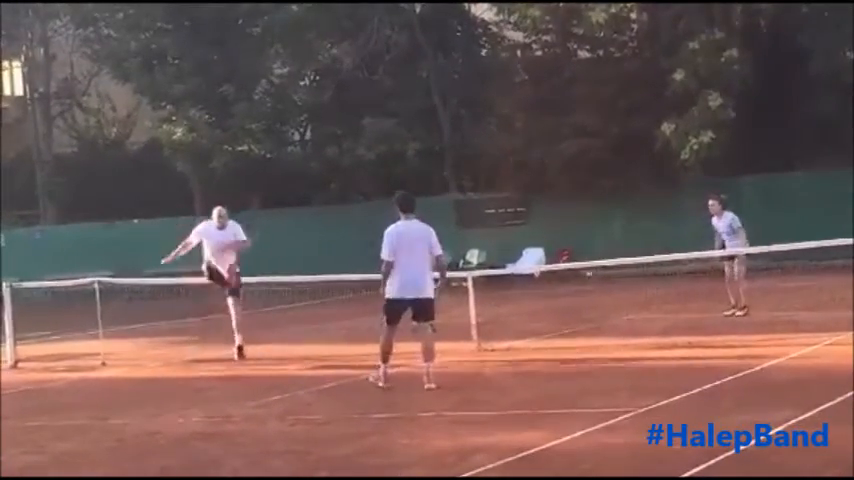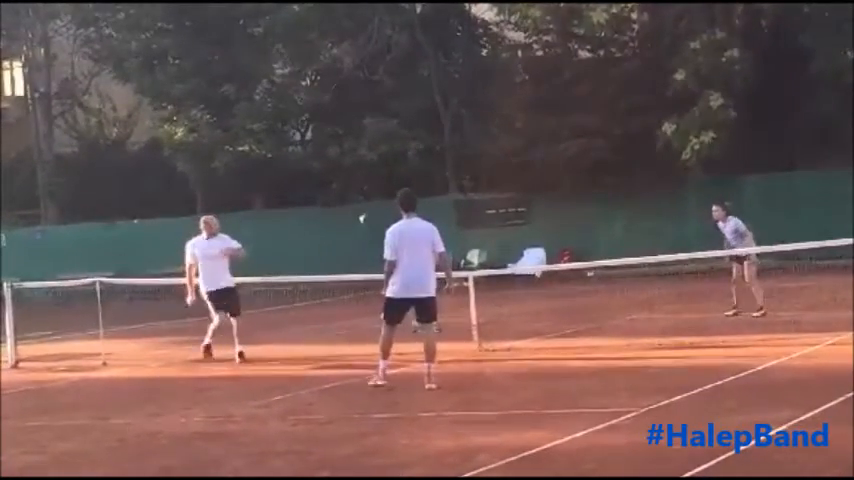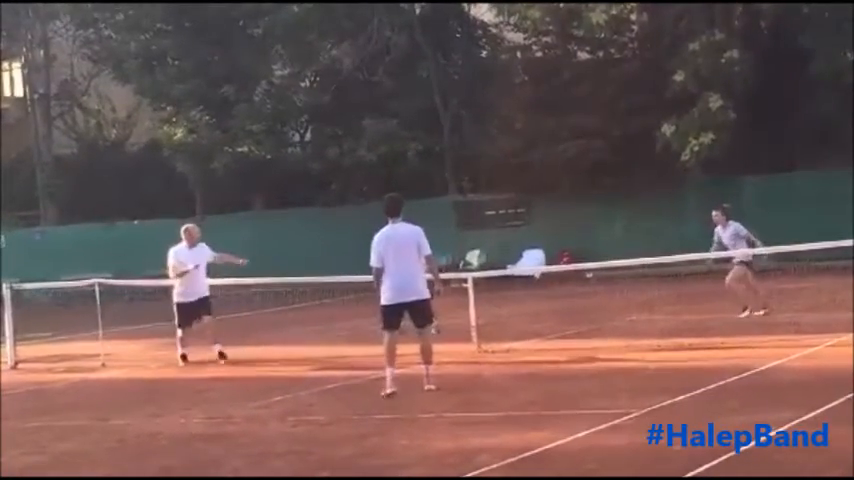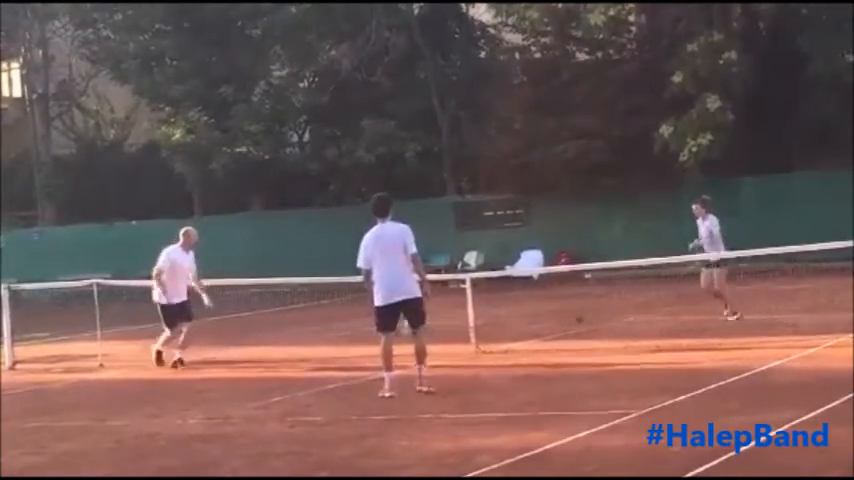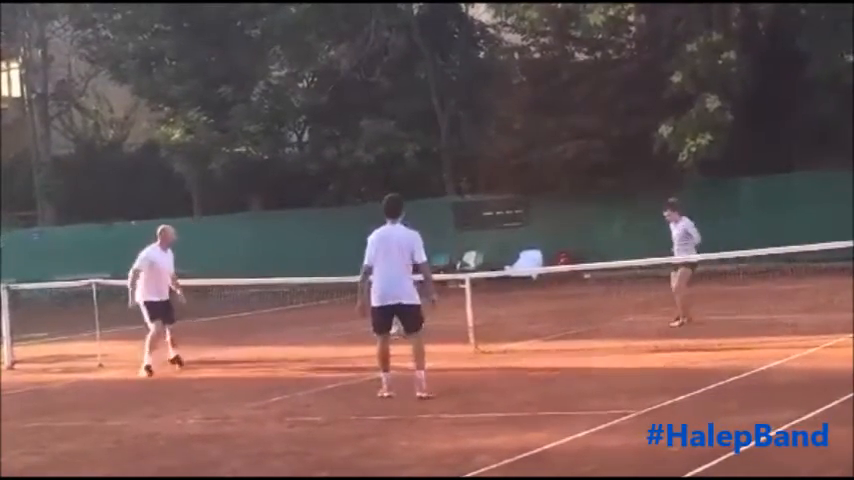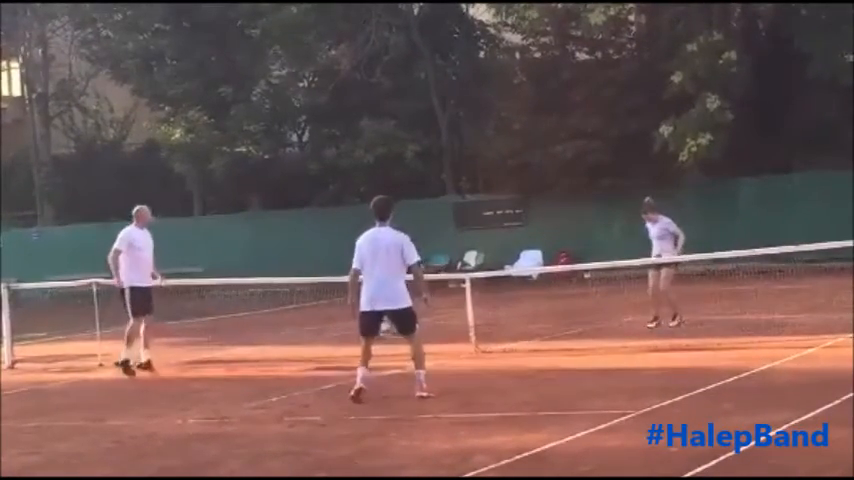
dt=0.3s
person 1, frame 1
left shoulder: (392, 231)
right shoulder: (427, 230)
left elbow: (388, 263)
right elbow: (439, 259)
left wrist: (383, 285)
right wrist: (442, 279)
left hip: (397, 290)
right hip: (423, 289)
left knee: (389, 330)
right knee: (425, 330)
left ankle: (382, 374)
right ankle: (428, 376)
person 1, frame 2
left shoulder: (394, 230)
right shoulder: (430, 228)
left elbow: (390, 263)
right elbow: (443, 257)
left wrist: (385, 285)
right wrist: (449, 278)
left hip: (399, 289)
right hip: (426, 289)
left knee: (388, 329)
right knee: (428, 330)
left ankle: (381, 373)
right ankle: (430, 377)
person 1, frame 3
left shoulder: (379, 237)
right shoulder: (416, 231)
left elbow: (377, 270)
right elbow: (429, 259)
left wrist: (379, 288)
right wrist: (437, 281)
left hip: (391, 294)
right hip: (418, 292)
left knee: (390, 335)
right knee: (424, 333)
left ankle: (390, 382)
right ankle: (428, 379)
person 1, frame 4
left shoulder: (368, 238)
right shoulder: (403, 230)
left elbow: (366, 272)
right elbow: (414, 258)
left wrist: (373, 289)
right wrist: (424, 281)
left hip: (383, 295)
right hip: (409, 292)
left knee: (386, 337)
right knee: (418, 333)
left ankle: (388, 385)
right ankle: (421, 380)
person 1, frame 5
left shoulder: (375, 236)
right shoulder: (412, 236)
left elbow: (366, 270)
right elbow: (423, 266)
left wrist: (361, 297)
right wrist: (432, 292)
left hip: (380, 296)
right hip: (406, 296)
left knee: (383, 339)
right knee: (416, 338)
left ankle: (386, 386)
right ankle: (421, 385)
person 1, frame 6
left shoulder: (363, 240)
right shoulder: (401, 238)
left elbow: (355, 272)
right elbow: (415, 268)
left wrist: (351, 297)
right wrist: (424, 291)
left hip: (370, 301)
right hip: (398, 299)
left knee: (366, 342)
right knee: (414, 339)
left ankle: (360, 382)
right ankle: (421, 386)
person 2, frame 1
left shoulder: (234, 226)
right shoulder: (204, 228)
left elbow: (245, 244)
right elbow: (187, 243)
left wrist: (230, 246)
right wrist: (172, 256)
left hip: (231, 270)
right hip: (212, 270)
left knee: (234, 304)
right knee: (212, 252)
left ankle: (238, 343)
right ankle: (227, 275)
person 2, frame 2
left shoulder: (224, 239)
right shoulder: (193, 244)
left elbow: (242, 252)
right elbow: (190, 268)
left wrist: (232, 251)
right wrist: (191, 292)
left hip: (227, 285)
right hip: (210, 288)
left knee: (235, 319)
right knee: (219, 319)
left ankle: (238, 349)
right ankle: (207, 342)
person 2, frame 3
left shoulder: (202, 248)
right shoulder: (175, 252)
left elbow: (217, 257)
right elbow: (173, 274)
left wrist: (238, 260)
right wrist: (188, 269)
left hip: (202, 294)
right hip: (183, 297)
left knee: (207, 323)
right knee: (183, 330)
left ankle: (218, 349)
right ankle: (182, 353)
person 2, frame 4
left shoulder: (190, 254)
right shoulder: (169, 253)
left elbow: (193, 278)
right elbow: (156, 274)
left wrist: (204, 294)
right wrist: (165, 293)
left hip: (181, 298)
right hip: (165, 299)
left knee: (186, 328)
right knee: (173, 332)
left ankle: (178, 357)
right ankle: (158, 348)
person 2, frame 5
left shoulder: (169, 253)
right shoulder: (149, 253)
right elbow: (133, 274)
left wrist: (178, 291)
right wrist: (132, 296)
left hip: (163, 297)
right hip: (148, 298)
left knee: (170, 328)
right knee: (157, 328)
left ankle: (173, 355)
right ankle: (146, 365)
person 2, frame 6
left shoulder: (147, 234)
right shoulder: (127, 233)
right elbow: (112, 256)
left wrist: (155, 273)
right wrist: (116, 277)
left hip: (146, 284)
right hip: (132, 285)
left knee: (147, 321)
right knee: (136, 320)
left ankle: (144, 360)
right ankle: (125, 359)
person 3, frame 1
left shoulder: (731, 217)
right shoulder: (714, 221)
left elbow: (742, 233)
right wrist: (717, 250)
left knee: (738, 278)
right knee: (729, 279)
left ankle: (743, 306)
right ankle: (734, 306)
person 3, frame 2
left shoulder: (734, 222)
right shoulder: (720, 225)
left elbow: (748, 235)
left wrist: (752, 253)
right hip: (737, 253)
left knee: (750, 280)
right knee: (734, 280)
left ankle: (761, 307)
right ankle: (735, 307)
person 3, frame 3
left shoulder: (735, 226)
right shoulder: (717, 230)
left elbow: (751, 237)
right elbow: (716, 245)
left wrist: (761, 248)
left hip: (744, 259)
right hip: (736, 259)
left knee: (729, 282)
right knee: (750, 285)
left ankle: (747, 306)
right ankle: (764, 307)
person 3, frame 4
left shoulder: (712, 221)
right shoulder: (699, 221)
left elbow: (717, 239)
left wrist: (700, 242)
right wrist: (695, 244)
left knee: (719, 287)
right knee: (705, 286)
left ankle: (734, 312)
right ankle: (727, 304)
person 3, frame 5
left shoulder: (687, 223)
right shoulder: (672, 225)
left elbow: (697, 238)
left wrist: (686, 247)
right wrist: (674, 249)
left hip: (688, 260)
right hip: (677, 260)
left knee: (677, 287)
right knee: (677, 289)
left ankle: (682, 317)
right ankle: (686, 315)
person 3, frame 6
left shoulder: (666, 222)
right shoulder: (648, 225)
left elbow: (681, 235)
left wrist: (678, 249)
right hip: (656, 258)
left knee: (664, 288)
right knee: (652, 289)
left ankle: (677, 315)
right ankle: (656, 318)
